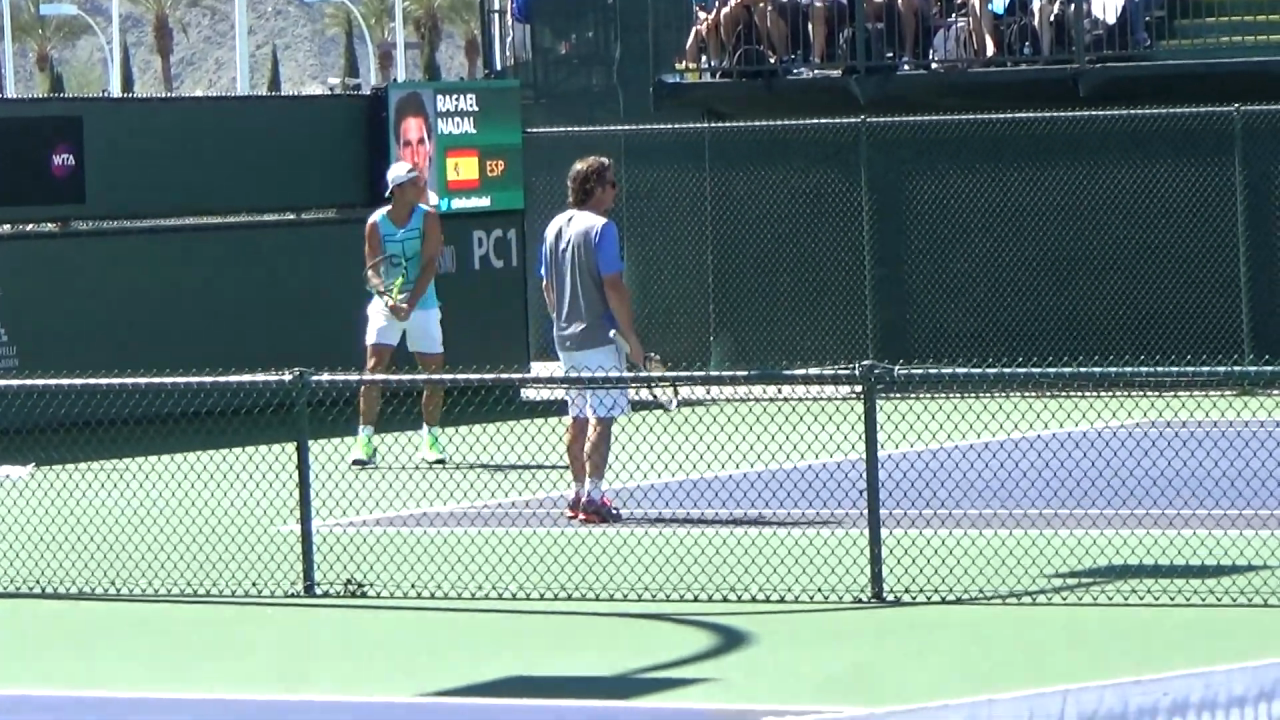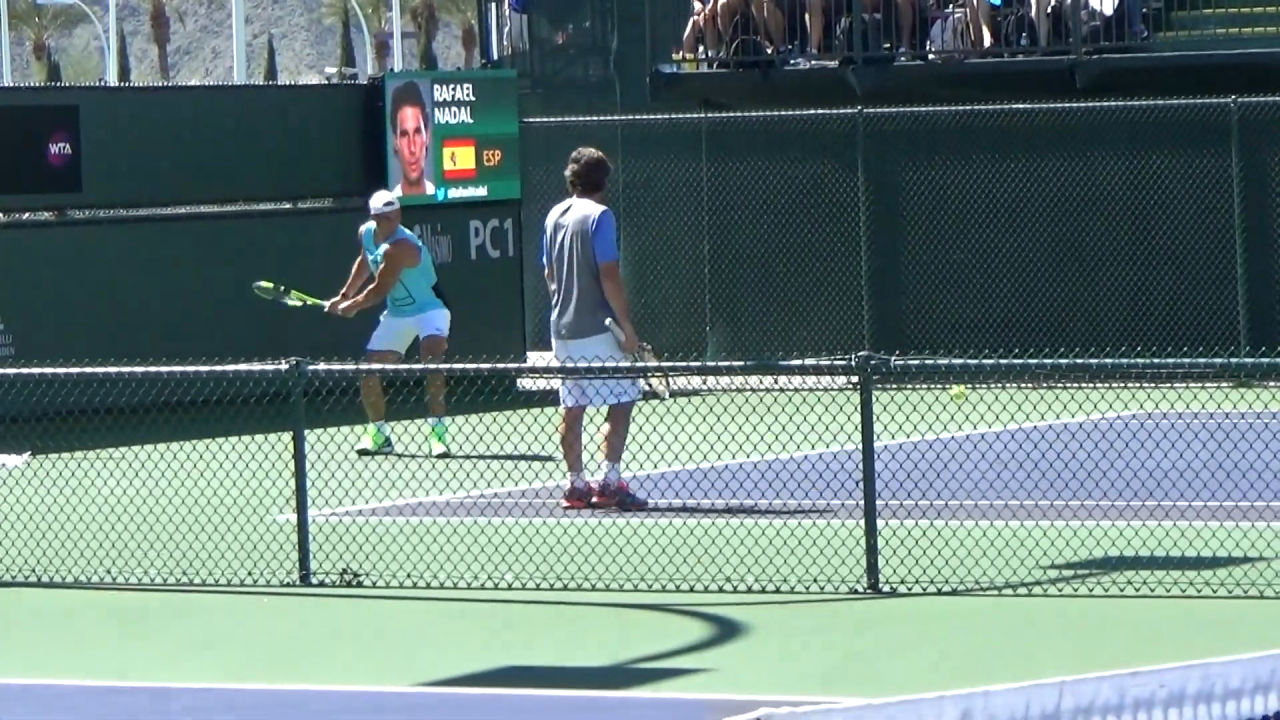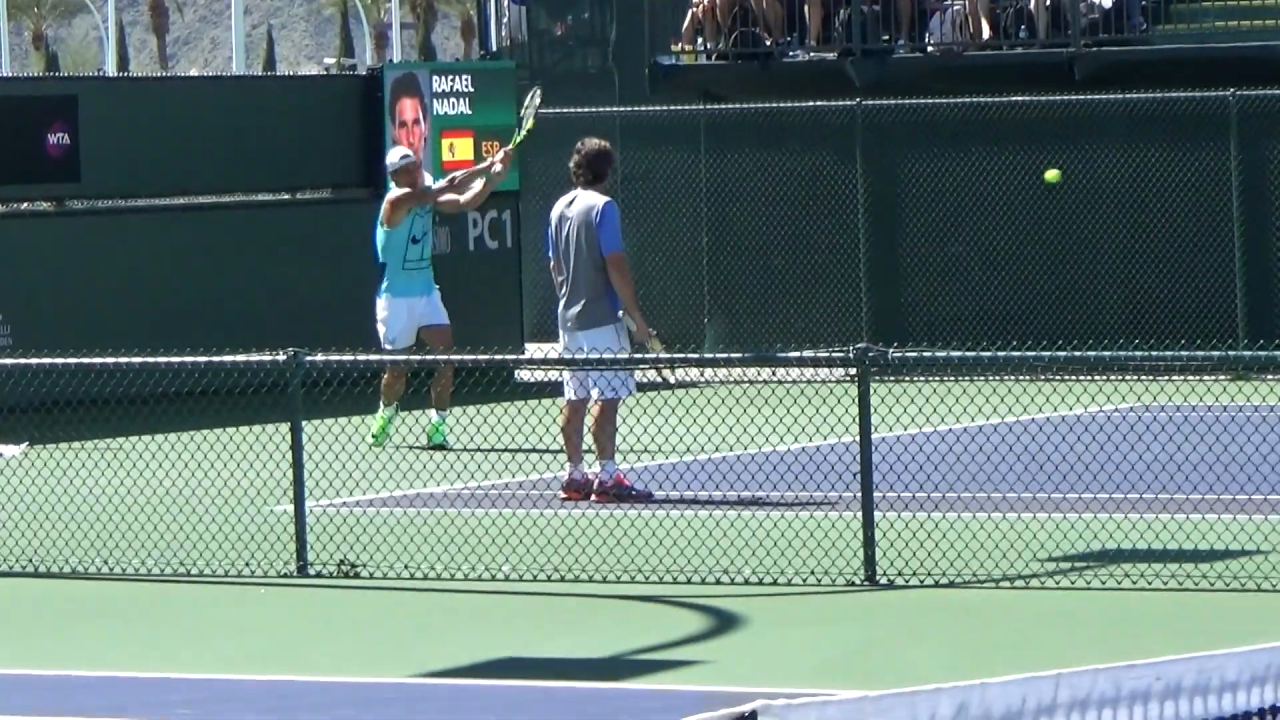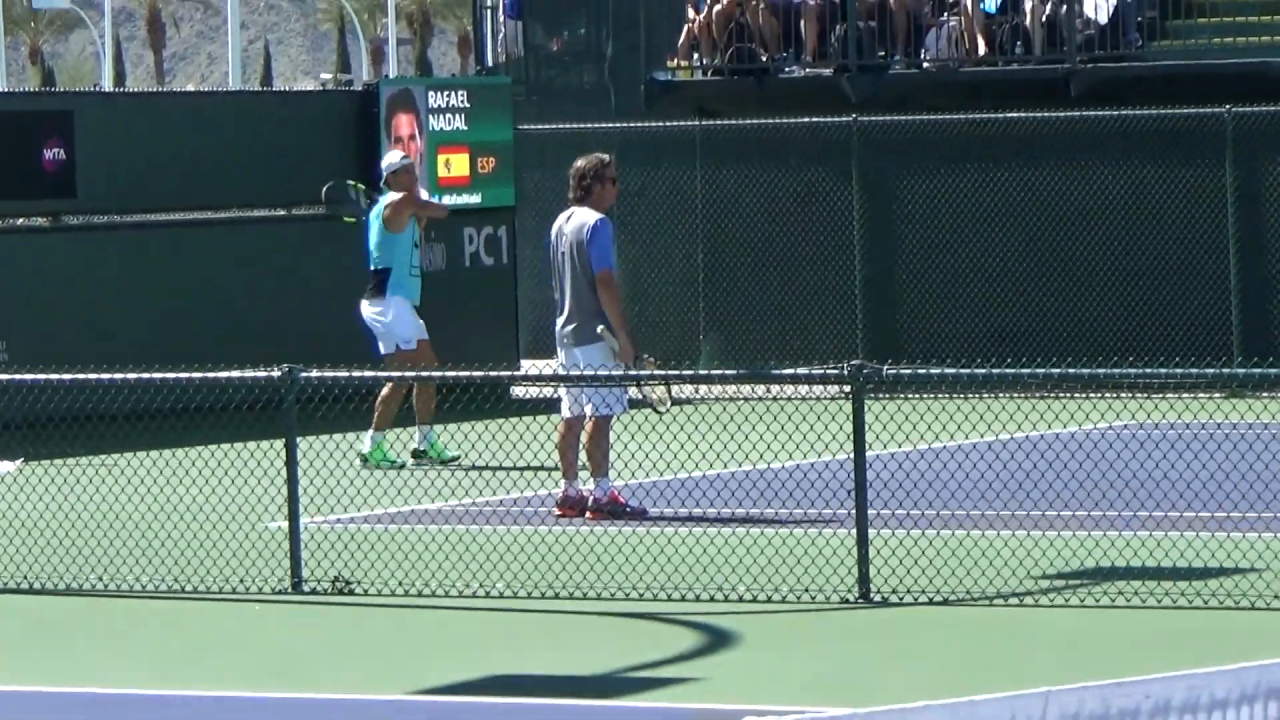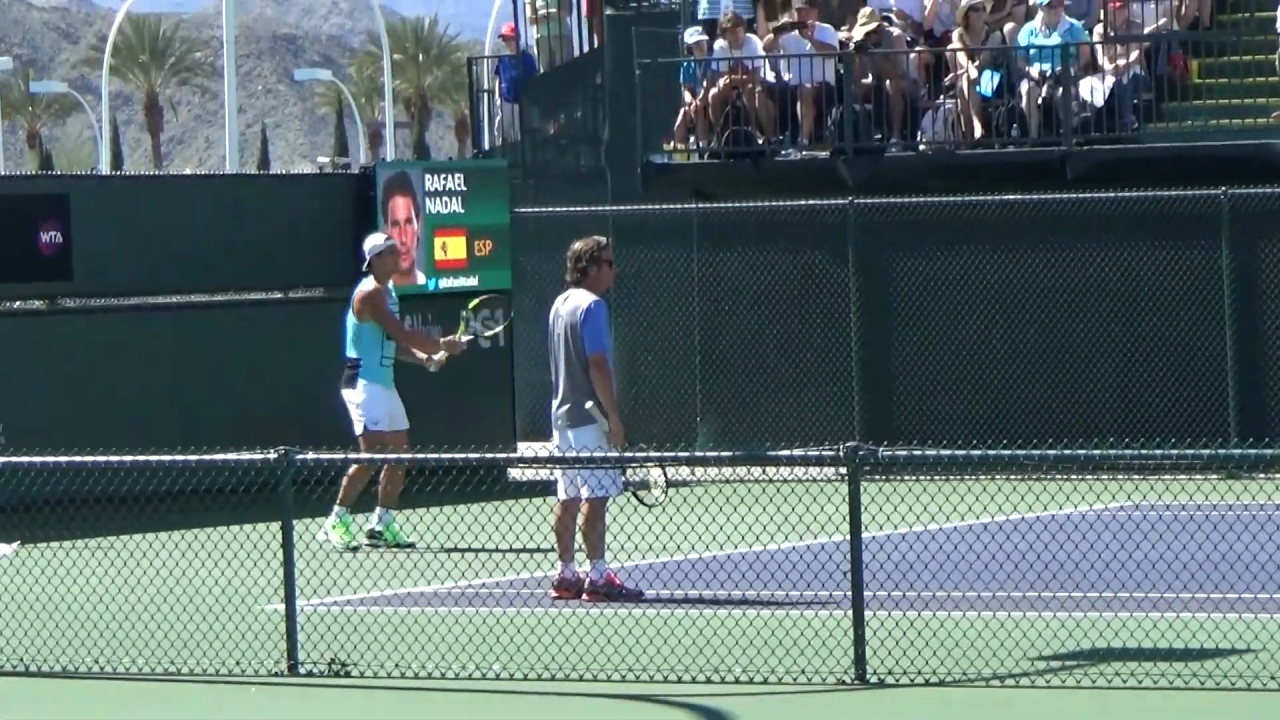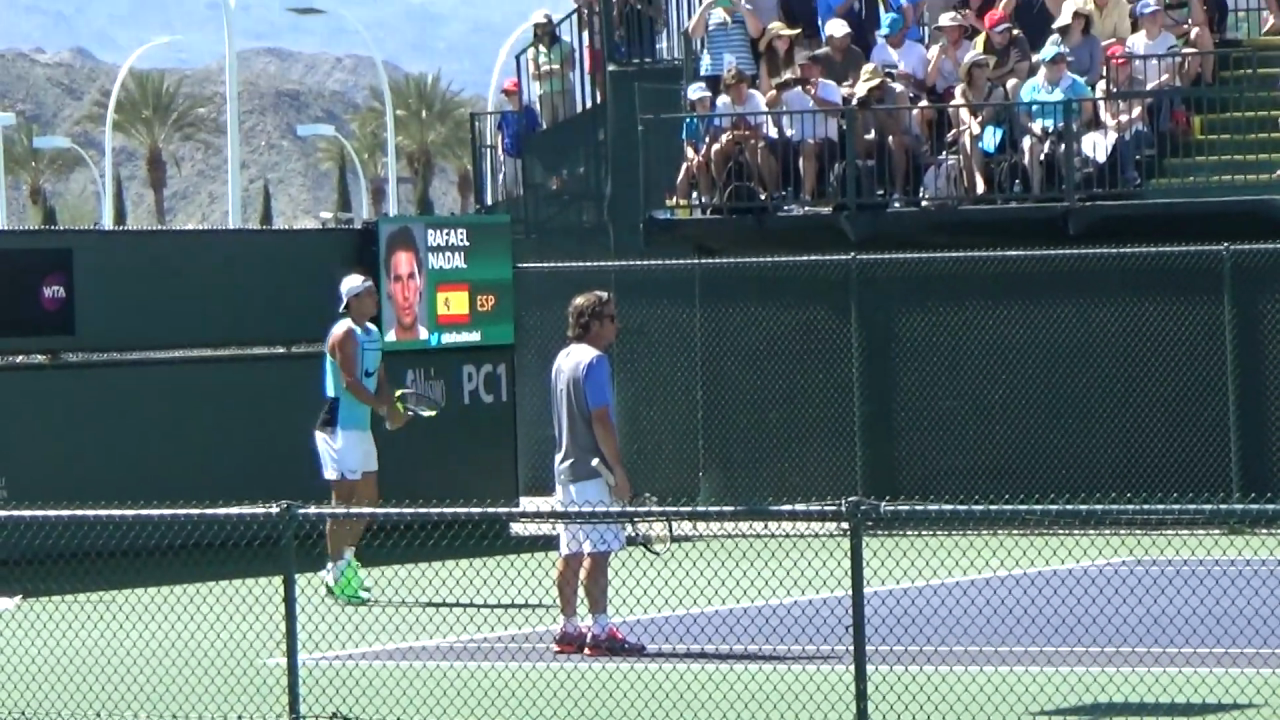
dt=0.4s
person 1, frame 1
left shoulder: (554, 226)
right shoulder: (601, 227)
left elbow: (547, 287)
right elbow: (613, 287)
right wrist: (632, 337)
left hip: (566, 339)
right hip: (599, 339)
left knee: (578, 418)
right knee: (602, 419)
left ankle: (580, 494)
right ankle: (593, 499)
person 1, frame 2
left shoulder: (554, 216)
right shoulder: (599, 215)
right elbow: (609, 275)
right wrist: (626, 325)
left hip: (562, 328)
right hip: (596, 328)
left knee: (572, 407)
right knee: (621, 402)
left ankle: (577, 486)
right ankle: (609, 482)
person 1, frame 3
left shoulder: (559, 208)
right shoulder: (603, 206)
right elbow: (616, 266)
right wrist: (636, 314)
left hip: (569, 318)
right hip: (601, 320)
left knee: (575, 399)
right knee: (607, 399)
left ankle: (575, 477)
right ankle: (607, 479)
person 1, frame 4
left shoulder: (561, 223)
right shoulder: (597, 223)
right elbow: (605, 284)
right wrist: (623, 335)
left hip: (567, 334)
right hip: (596, 336)
left knee: (571, 415)
right knee: (600, 415)
left ankle: (570, 494)
right ankle: (602, 496)
person 1, frame 5
left shoulder: (560, 304)
right shoulder: (592, 306)
right elbow: (597, 366)
right wrist: (614, 417)
left hip: (564, 414)
right hip: (590, 418)
left knee: (568, 498)
right knee: (596, 497)
left ankle: (567, 576)
right ankle: (598, 578)
person 1, frame 6
left shoulder: (563, 359)
right shoulder: (594, 361)
right elbow: (601, 421)
right wrist: (619, 470)
left hip: (567, 469)
right hip: (592, 472)
left knee: (570, 552)
right knee: (598, 552)
left ankle: (569, 630)
right ankle: (600, 633)
person 2, frame 1
left shoulder: (428, 217)
right shoulder: (376, 222)
left elbow: (428, 267)
left wrist: (412, 303)
right wrist: (392, 301)
left hip: (423, 307)
right hip: (388, 306)
left knee: (434, 375)
right knee: (373, 369)
left ankle: (431, 440)
right ankle: (365, 439)
person 2, frame 2
left shoulder: (399, 246)
right shoulder: (365, 232)
left elbow: (378, 289)
right elbow: (363, 262)
left wrist: (348, 304)
right wrist: (343, 296)
left hip: (429, 309)
right hip: (395, 313)
left knee: (433, 362)
right knee: (368, 376)
left ankle: (437, 431)
right ankle: (379, 435)
person 2, frame 3
left shoulder: (427, 197)
right shoulder: (397, 199)
left elbow: (470, 201)
right elbow: (441, 190)
left wrist: (493, 176)
right wrist: (483, 170)
left hip: (426, 293)
right hip: (395, 296)
right knee: (398, 369)
left ankle: (438, 426)
right ankle: (386, 412)
person 2, frame 4
left shoulder: (393, 206)
right shoulder: (402, 201)
right elbow: (441, 211)
right wrist: (426, 206)
left hip: (401, 302)
right hip: (387, 301)
left knee: (426, 370)
left ankle: (426, 443)
right ankle: (373, 446)
person 2, frame 5
left shoulder: (386, 292)
right shoulder: (371, 292)
left elbow: (397, 344)
right elbow: (399, 334)
left wrist: (428, 353)
right wrist: (442, 345)
left hip: (383, 385)
right hip: (364, 384)
left knee: (399, 455)
right knee: (370, 453)
left ankle: (382, 525)
right ankle: (336, 522)
person 2, frame 6
left shoulder: (373, 334)
right shoulder: (344, 334)
left elbow: (381, 380)
right elbow: (350, 382)
left wrist: (390, 410)
right wrist: (386, 408)
left hip: (361, 428)
right hip: (339, 428)
left knee: (368, 499)
right knee: (345, 502)
left ankle: (344, 564)
right ankle: (336, 577)
